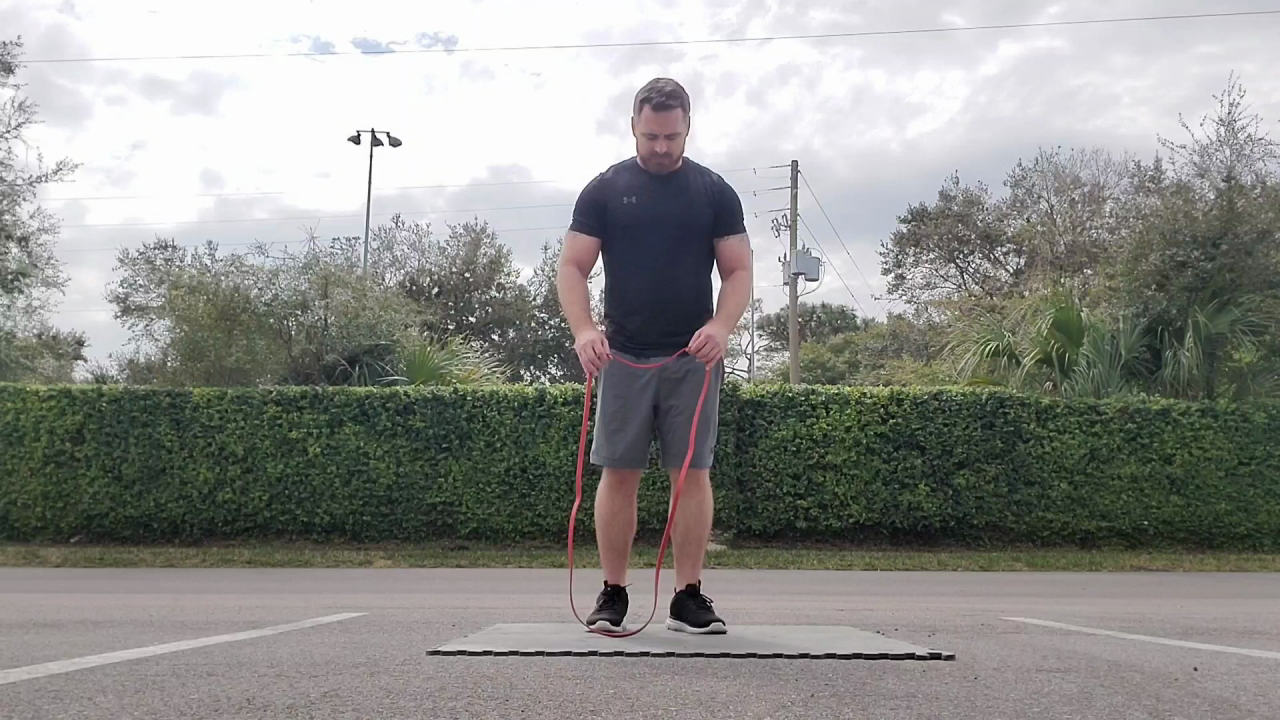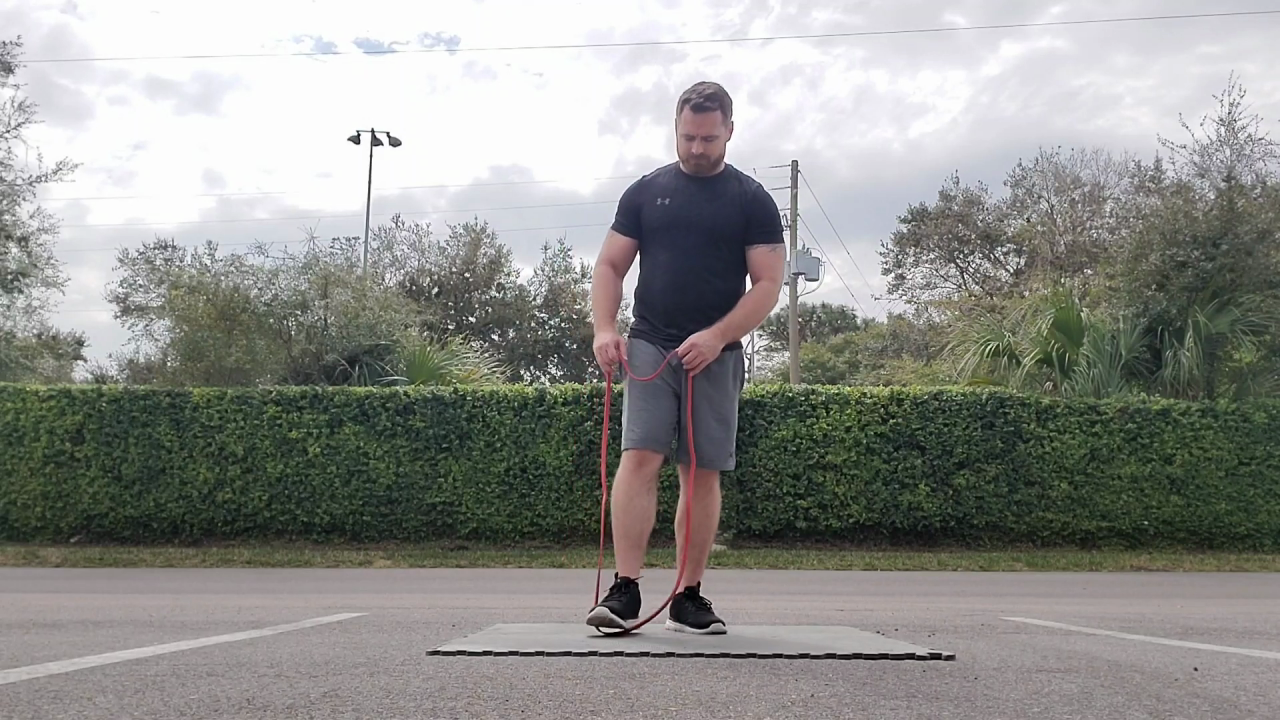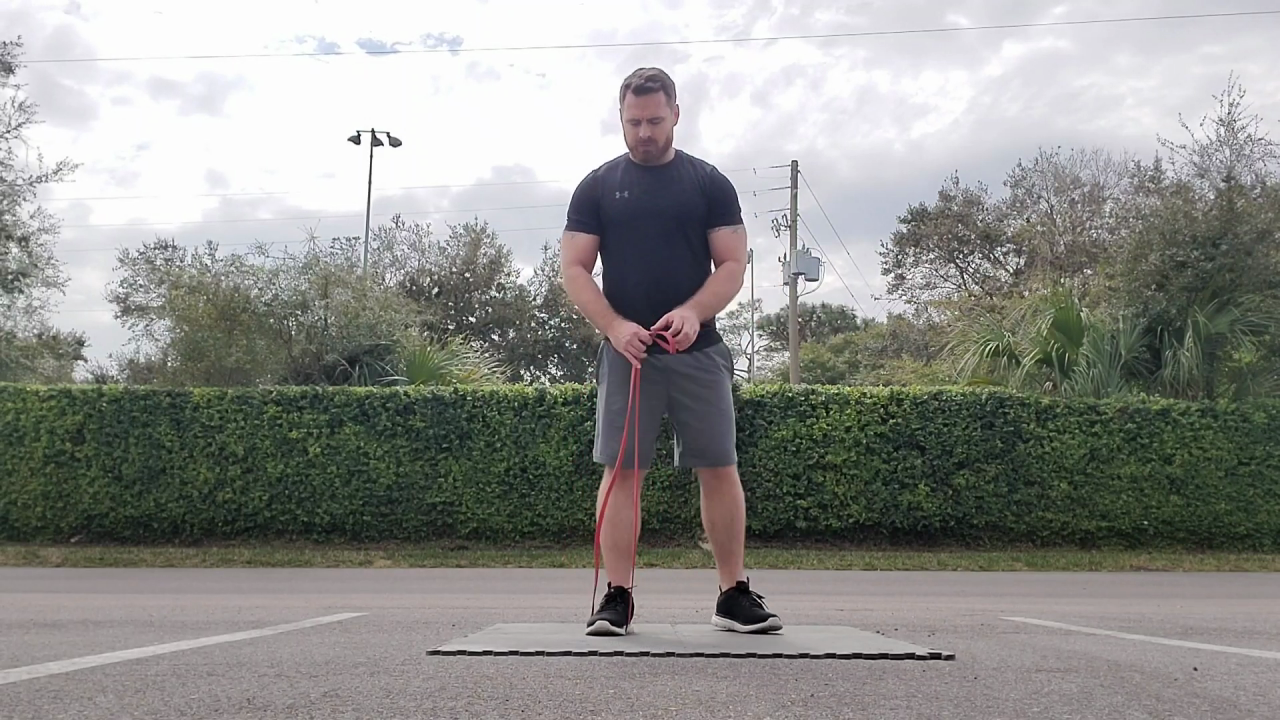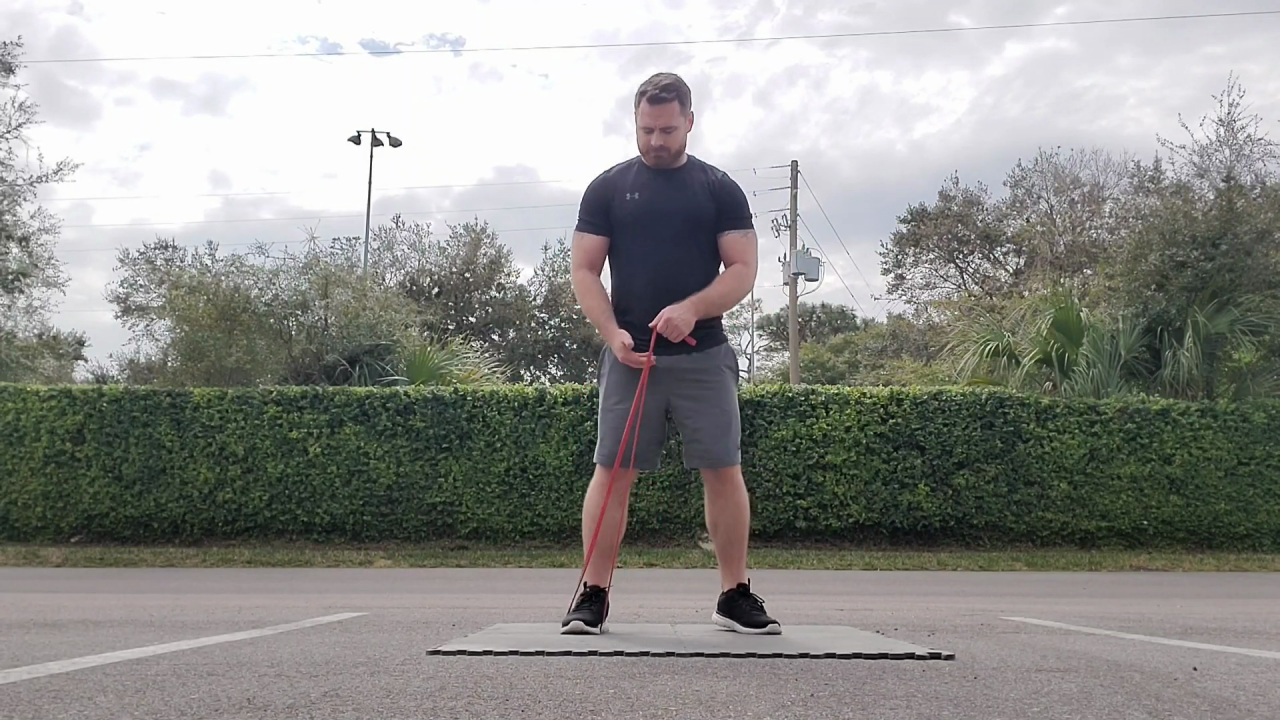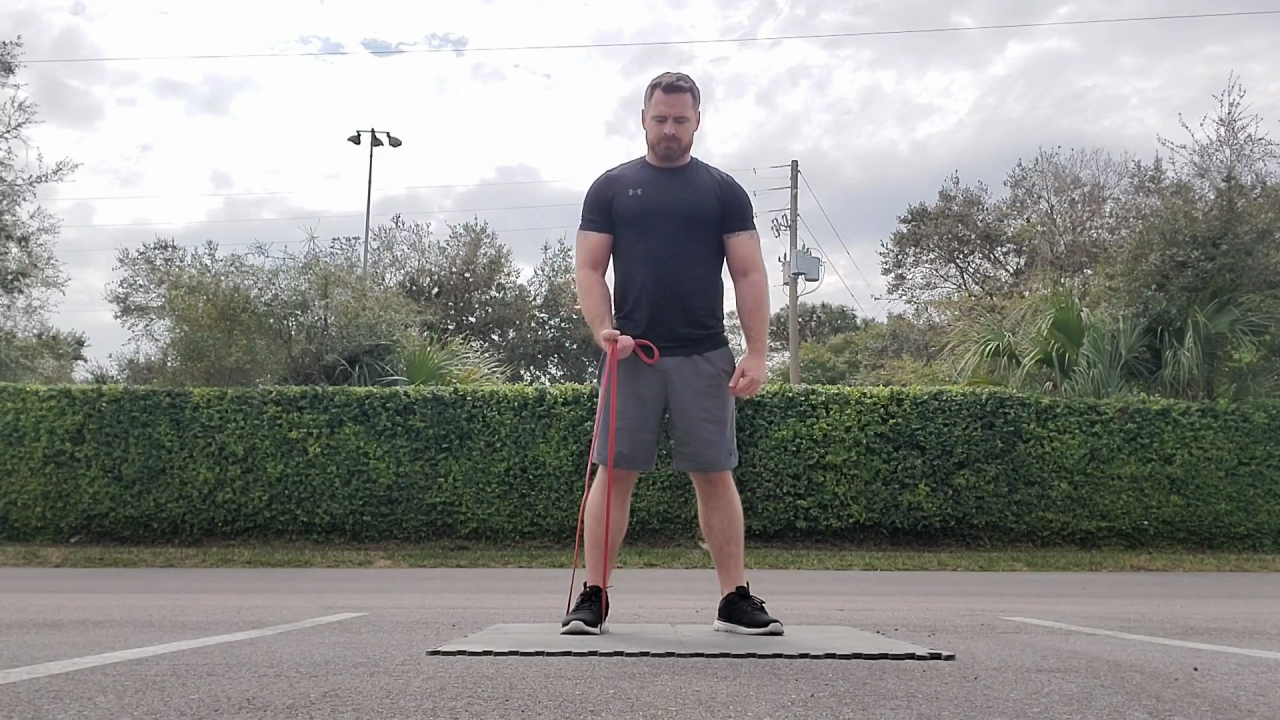
dt=1s
person 1, frame 1
left shoulder: (714, 191)
right shoulder: (604, 189)
left elbow: (739, 270)
right elbow: (572, 266)
left wrist: (721, 324)
right wrist: (584, 329)
left hip: (692, 358)
right hip: (625, 356)
left knee: (692, 474)
right knee: (619, 475)
left ankle: (688, 597)
right ankle: (613, 594)
person 1, frame 2
left shoulder: (752, 200)
right shoulder: (646, 191)
left elbow: (768, 284)
right elbow: (609, 264)
left wrist: (718, 337)
right wrist: (604, 328)
left hip: (714, 356)
right hip: (649, 349)
left knee: (702, 473)
right knee: (639, 460)
left ankle: (687, 597)
right ankle: (625, 589)
person 1, frame 3
left shoulder: (709, 183)
right shoulder: (597, 186)
left elbow: (733, 264)
right elbow: (574, 269)
left wrist: (693, 312)
right wrist: (615, 326)
left hip: (699, 351)
right hip: (627, 352)
left knee: (719, 469)
right knee: (622, 471)
left ankle: (734, 594)
right ankle: (617, 596)
person 1, frame 4
left shoulder: (718, 187)
right shoulder: (607, 188)
left elbow: (743, 269)
right elbow: (584, 270)
left wrist: (691, 310)
right wrist: (613, 335)
left hip: (704, 354)
right hip: (630, 355)
left knee: (723, 470)
right knee: (612, 471)
left ankle: (735, 596)
right ankle: (593, 595)
person 1, frame 5
left shoulder: (723, 190)
right shoulder: (612, 186)
left elbow: (749, 274)
right elbow: (590, 268)
left wrist: (755, 352)
right wrist: (602, 329)
left hip: (705, 356)
right hip: (632, 356)
left knee: (714, 474)
right knee: (614, 471)
left ankle: (736, 600)
right ankle: (593, 597)
